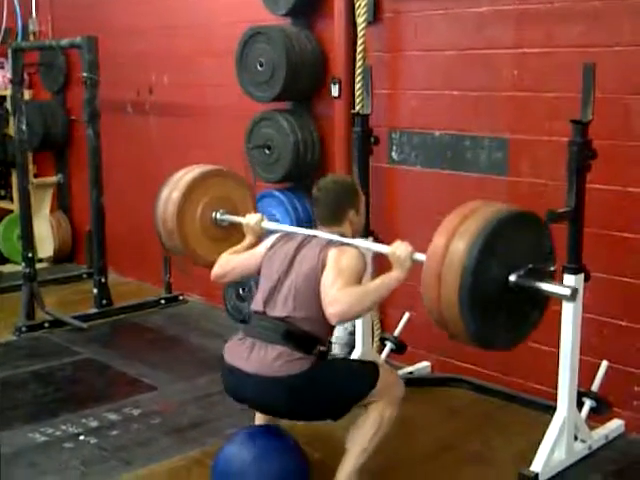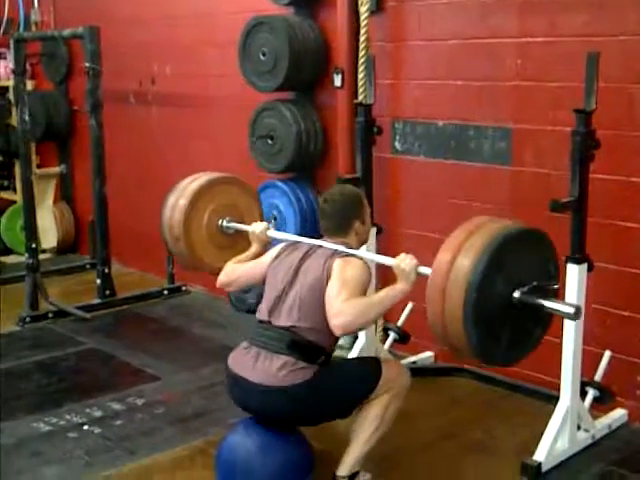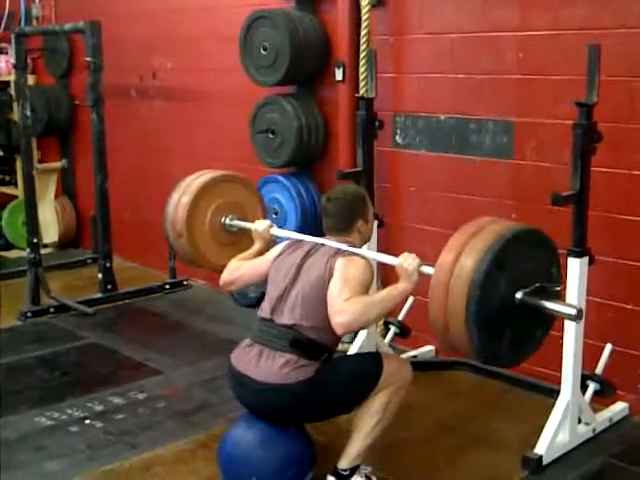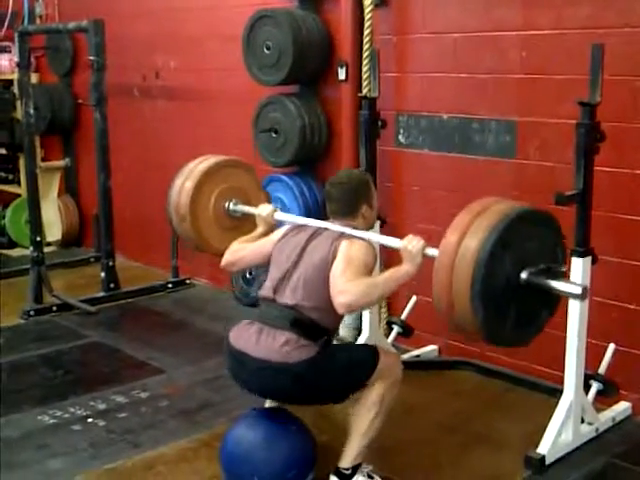
dt=0.2s
person 1, frame 1
left shoulder: (280, 239)
right shoulder: (345, 255)
left elbow: (219, 272)
right elbow: (337, 309)
left wrist: (250, 237)
right wrist: (397, 273)
left hip: (234, 370)
right hip: (277, 380)
right knee: (391, 388)
person 1, frame 2
left shoulder: (286, 249)
right shoulder: (350, 265)
left elbow: (226, 280)
right elbow: (341, 320)
left wrist: (256, 246)
right wrist: (401, 286)
left hip: (238, 380)
right hip: (282, 391)
right knee: (397, 378)
person 1, frame 3
left shoulder: (289, 247)
right shoulder: (352, 264)
left elbow: (228, 278)
right elbow: (343, 319)
left wrist: (259, 244)
right wrist: (403, 286)
left hip: (240, 377)
right hip: (283, 390)
right knee: (398, 373)
person 1, frame 4
left shoulder: (292, 230)
right shoulder: (356, 246)
left elbow: (229, 259)
right elbow: (345, 298)
left wrist: (262, 227)
right wrist: (407, 268)
left hip: (239, 355)
right hip: (282, 367)
right knee: (389, 369)
